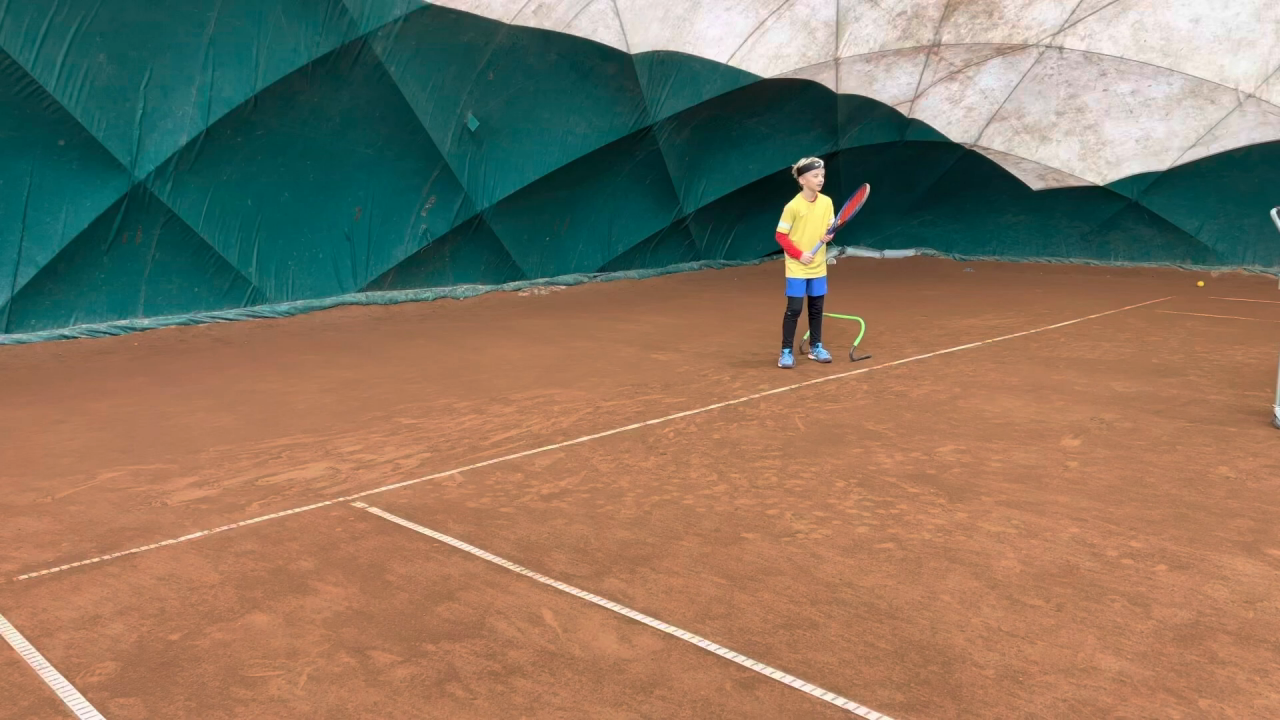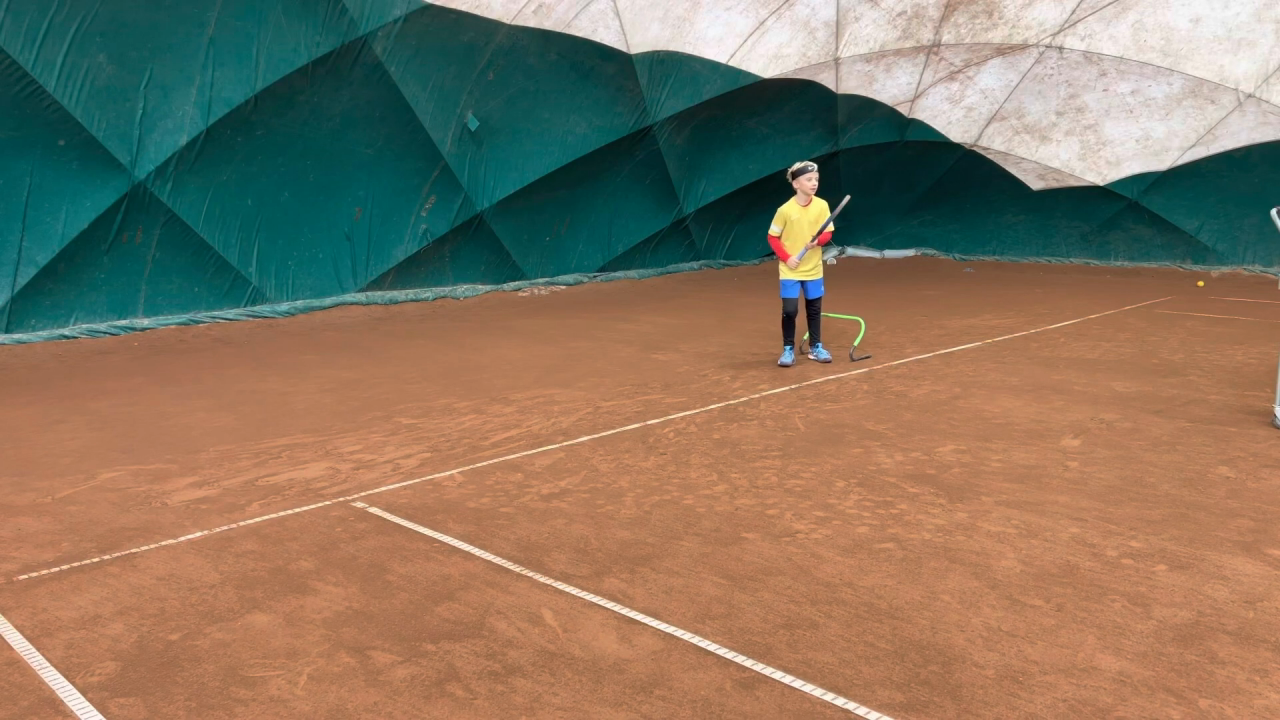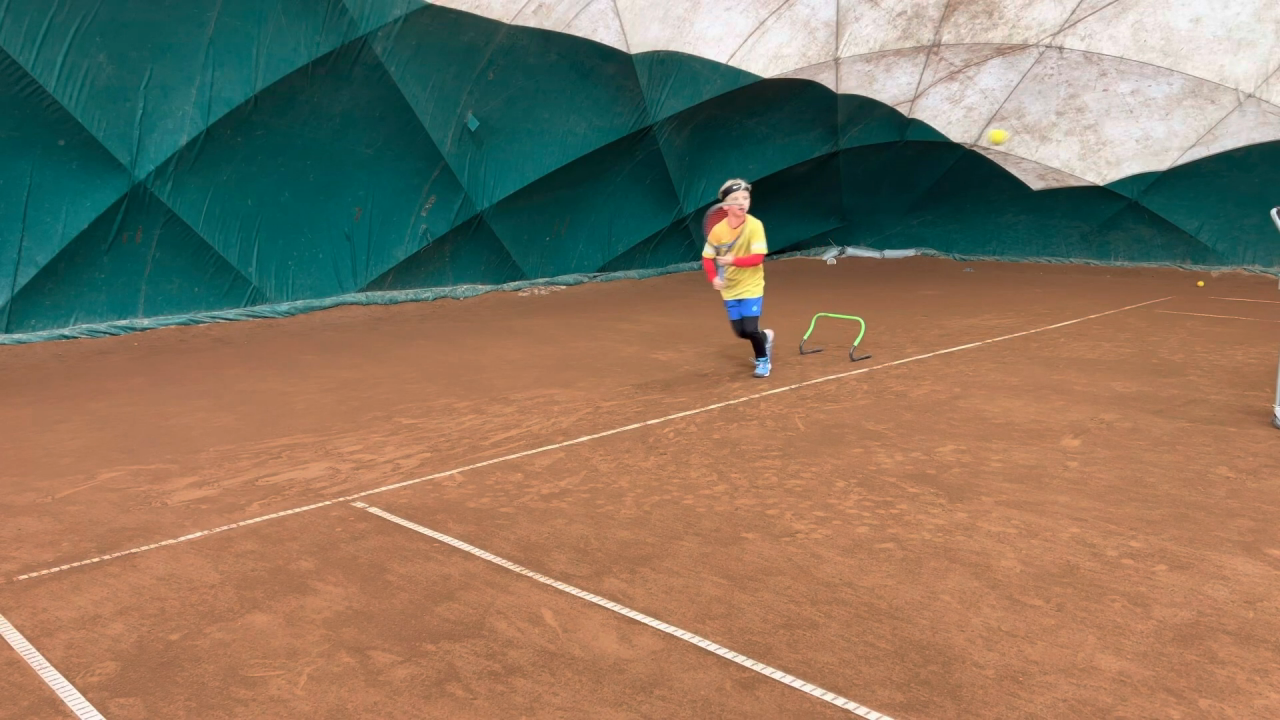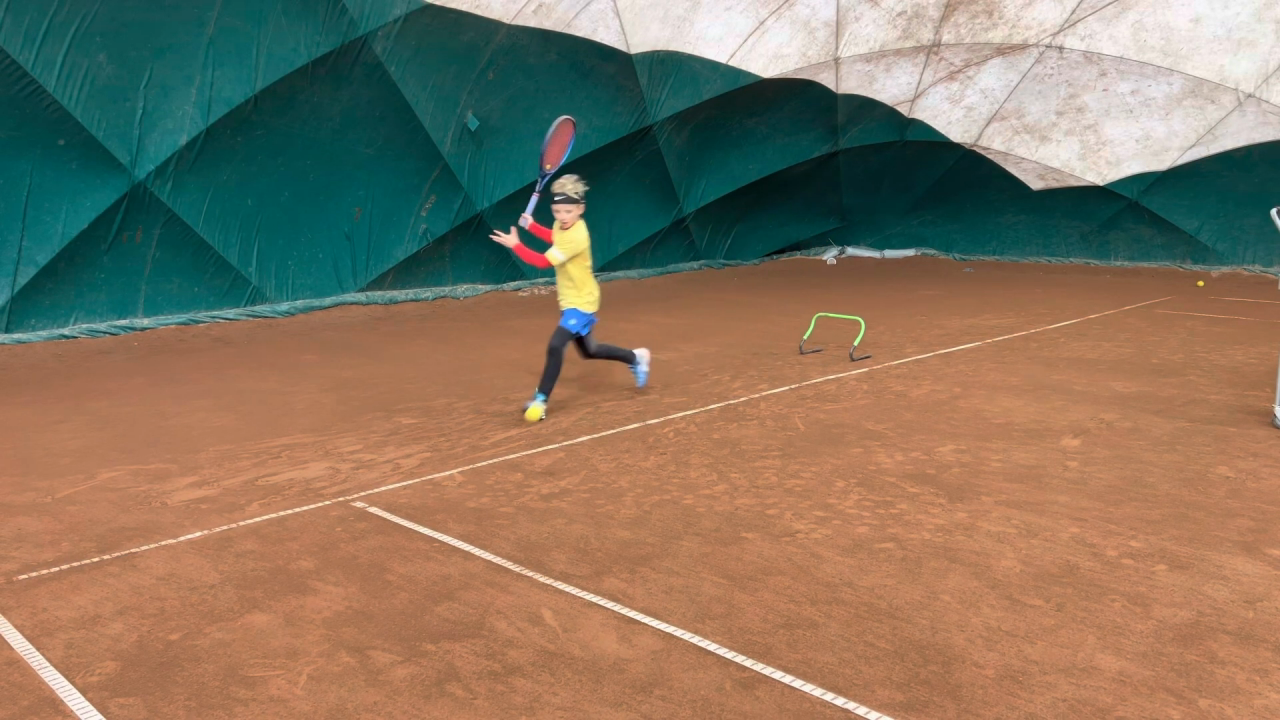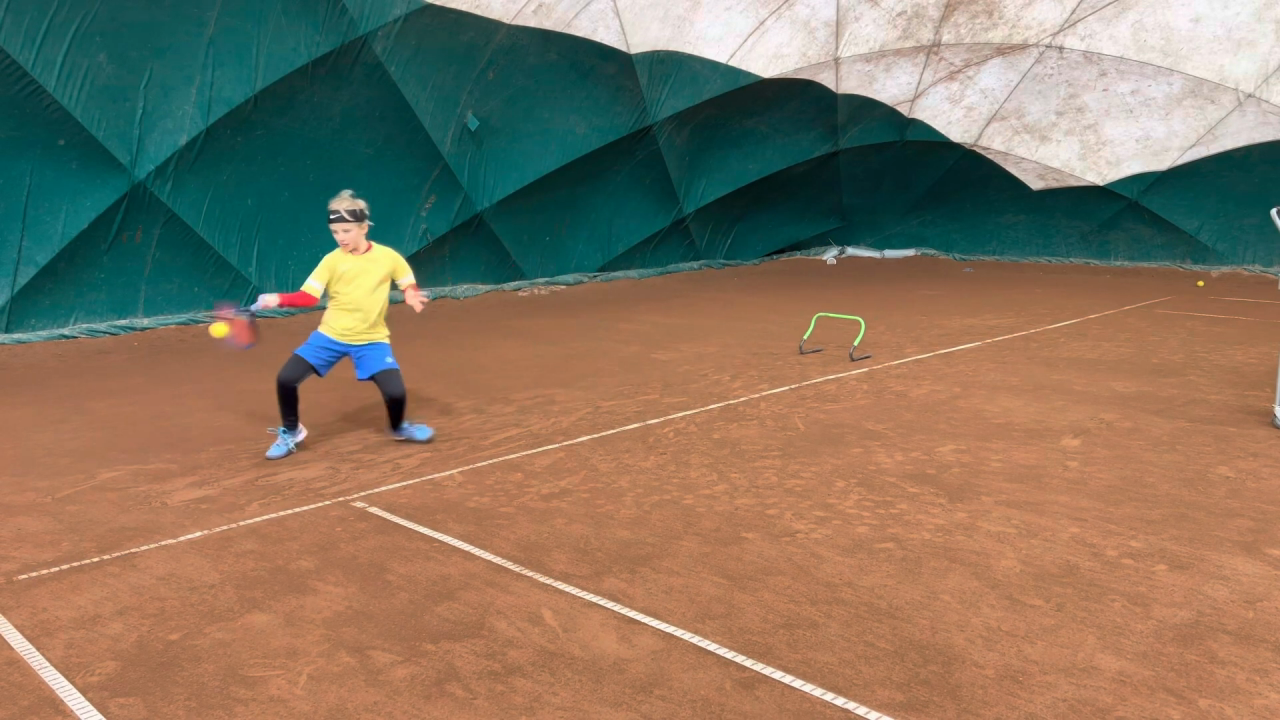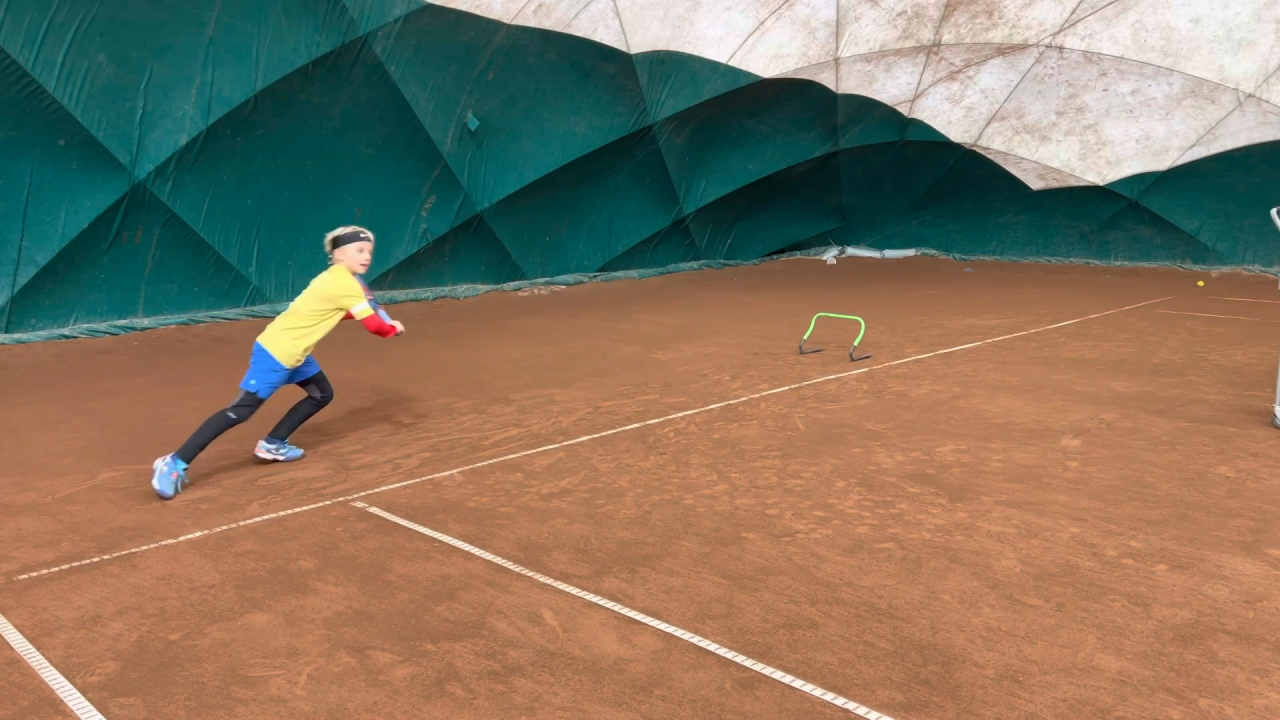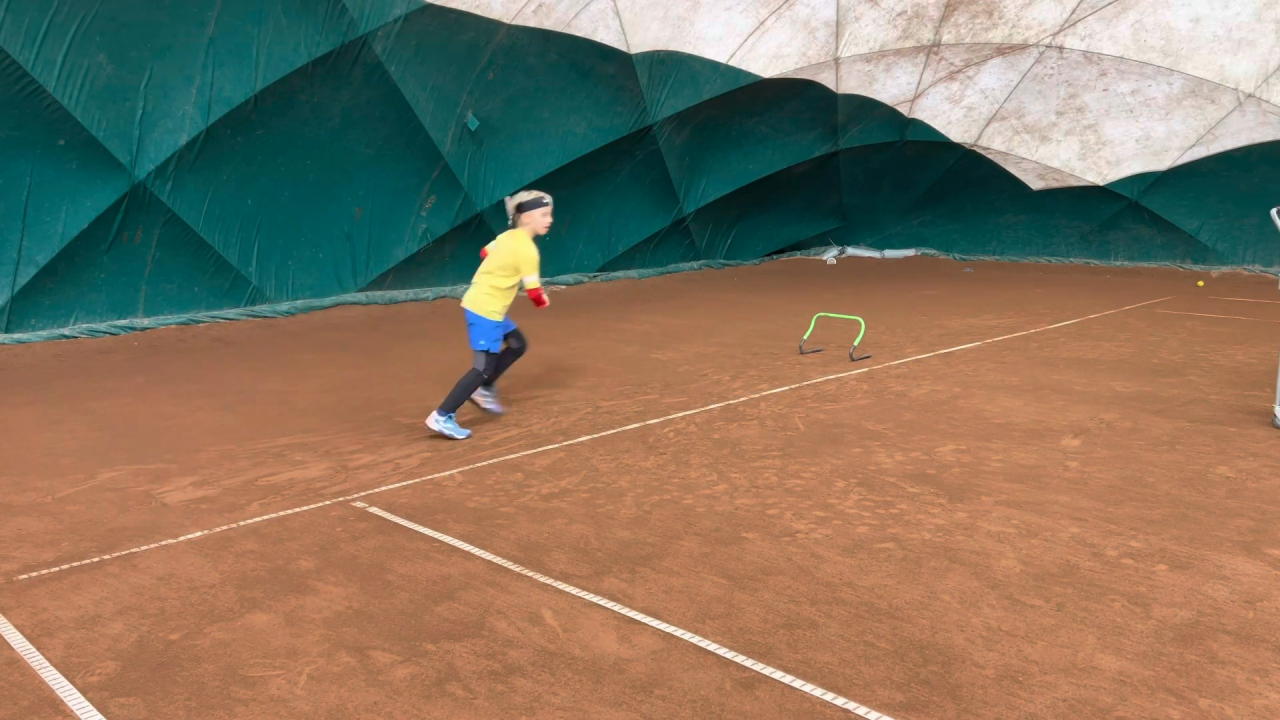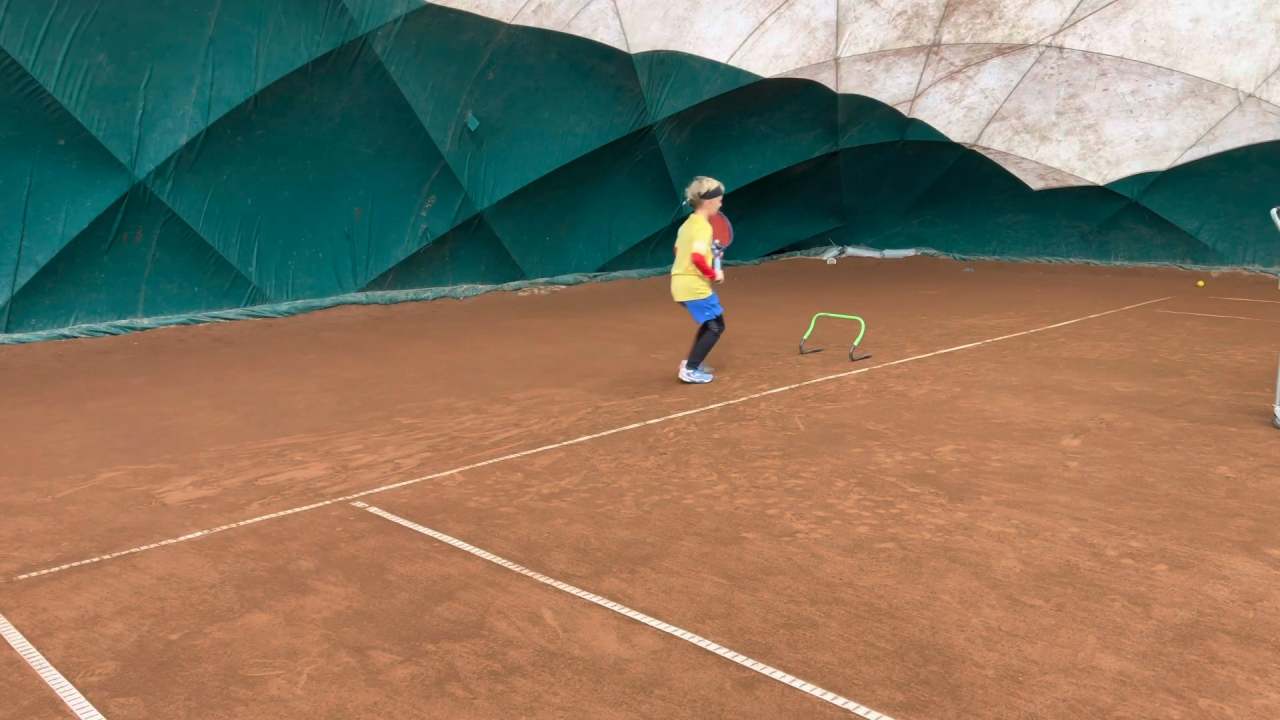
dt=0.5s
person 1, frame 1
left shoulder: (826, 202)
right shoulder: (793, 206)
left elbow: (830, 228)
right elbow: (780, 235)
left wrist: (828, 235)
right wrist: (799, 254)
left hip: (818, 267)
right hip: (797, 268)
left knee: (816, 307)
right knee: (794, 309)
left ankle: (816, 347)
right ankle: (786, 351)
person 1, frame 2
left shoulder: (822, 206)
right shoulder: (785, 210)
left elbow: (827, 233)
right elbow: (772, 237)
left wrist: (817, 241)
right wrist: (786, 258)
left hip: (813, 269)
right hip: (790, 270)
left knee: (814, 309)
right knee: (790, 310)
left ankle: (815, 347)
right ankle: (788, 349)
person 1, frame 3
left shoulder: (755, 225)
right shoulder: (717, 229)
left elbow: (758, 258)
right elbow: (708, 259)
left wrist: (733, 260)
right wrist: (714, 278)
left hip: (750, 285)
right hip: (728, 286)
left knee: (750, 328)
right knee: (742, 331)
left ankle: (762, 359)
right ankle: (764, 336)
person 1, frame 4
left shoulder: (575, 236)
right shoulder: (561, 225)
left elbow: (545, 261)
left wrist: (515, 245)
right wrist: (531, 225)
left hip: (581, 301)
right hip: (570, 300)
left knee: (555, 346)
right knee: (588, 350)
left ankle: (541, 399)
right ankle: (635, 357)
person 1, frame 5
left shoulder: (389, 256)
right shoulder: (330, 260)
left elbow: (409, 285)
right elbow: (307, 297)
left wrist: (413, 295)
right wrist: (279, 299)
left hip: (371, 339)
right hip: (332, 334)
left knee: (395, 392)
right knee: (287, 379)
left ankle: (398, 426)
right ankle: (290, 430)
person 1, frame 6
left shoulder: (332, 277)
right shoulder: (346, 284)
right elbow: (373, 324)
left wrist: (354, 311)
right wrist: (392, 328)
left hip: (295, 352)
right hip: (276, 351)
left knee: (322, 394)
right knee: (240, 411)
left ankle: (273, 443)
right ankle: (174, 464)
person 1, frame 7
left shoulder: (506, 237)
right shoulder: (528, 251)
left elbow: (485, 253)
right elbow: (534, 292)
right wrist: (543, 300)
left hip: (474, 305)
right hip: (487, 309)
left knee: (518, 345)
right knee: (484, 367)
left ankle: (483, 389)
right ankle: (442, 416)
person 1, frame 8
left shoulder: (688, 224)
right shoulder: (703, 227)
right elbow: (697, 258)
right wrist: (713, 274)
left hip: (681, 286)
right hip: (696, 288)
left knee: (712, 324)
right knee: (716, 327)
left ankle: (693, 364)
right ankle: (691, 369)
